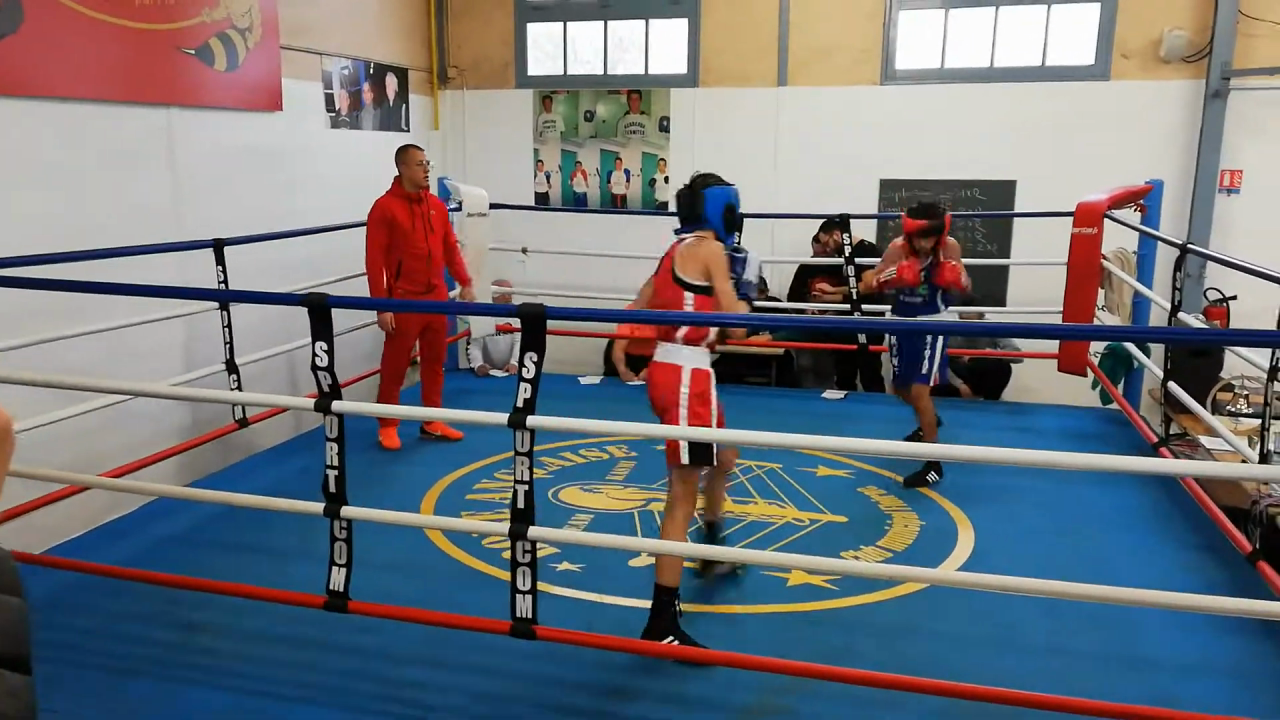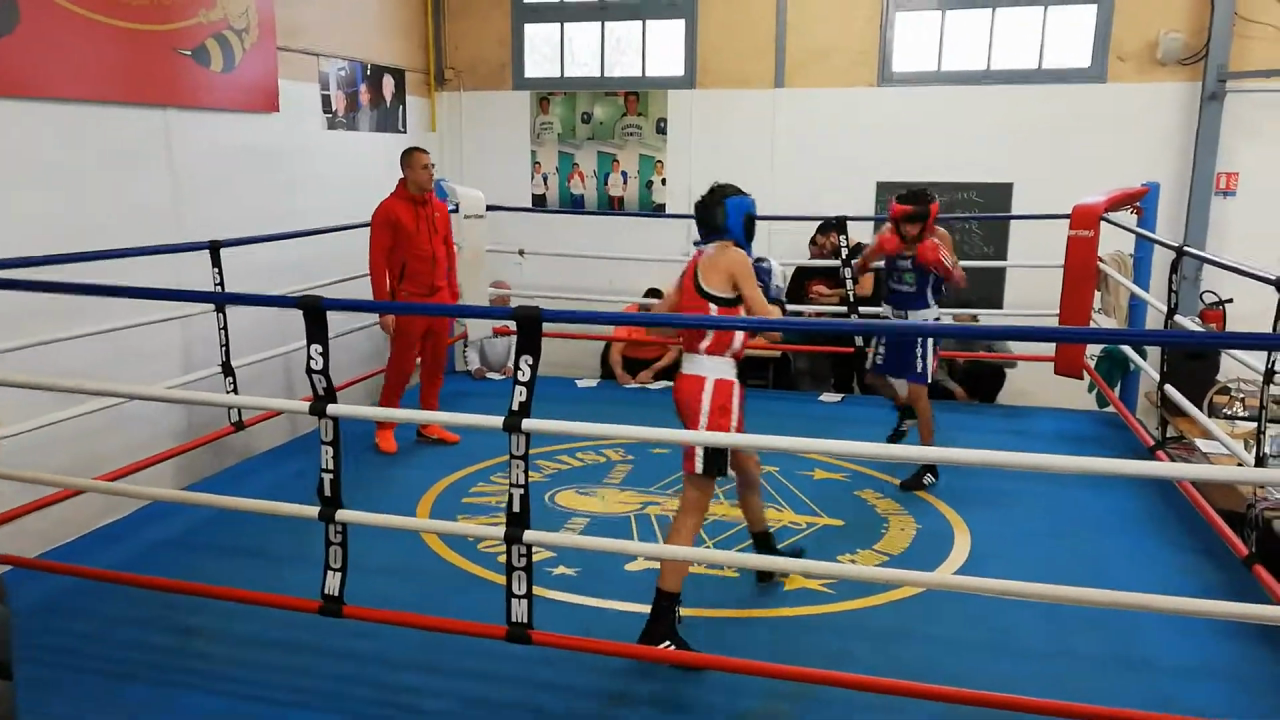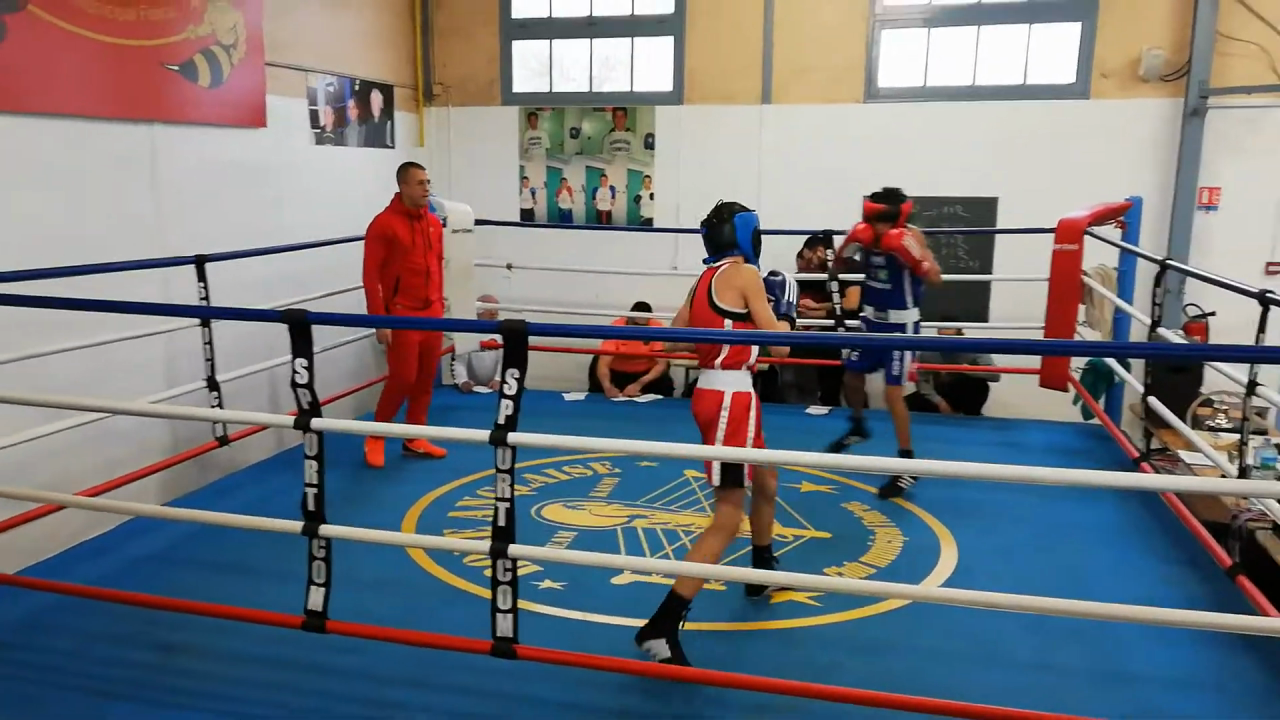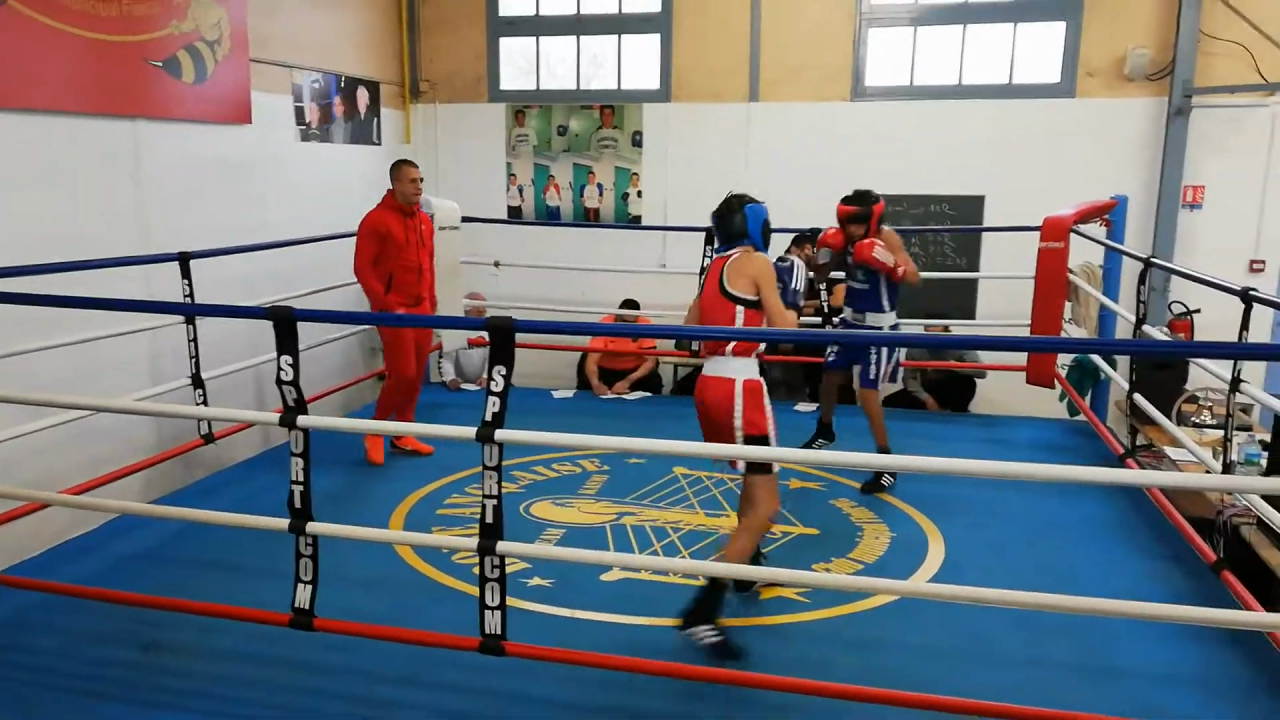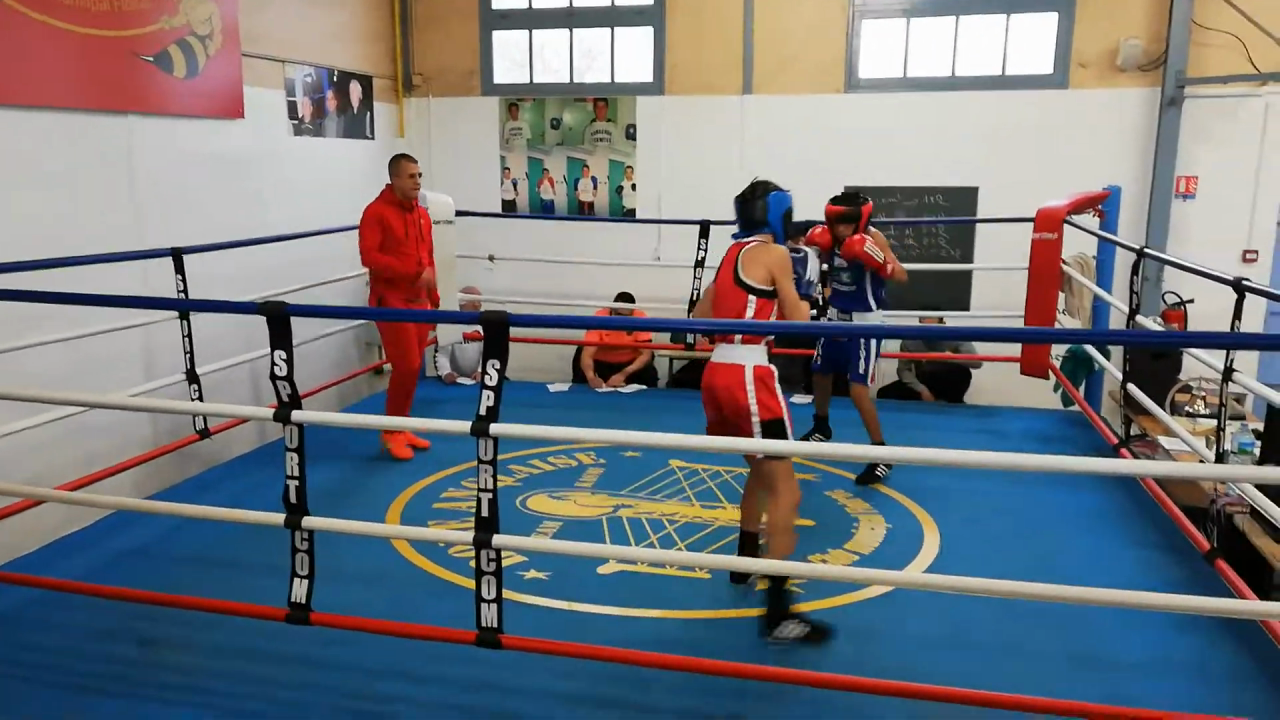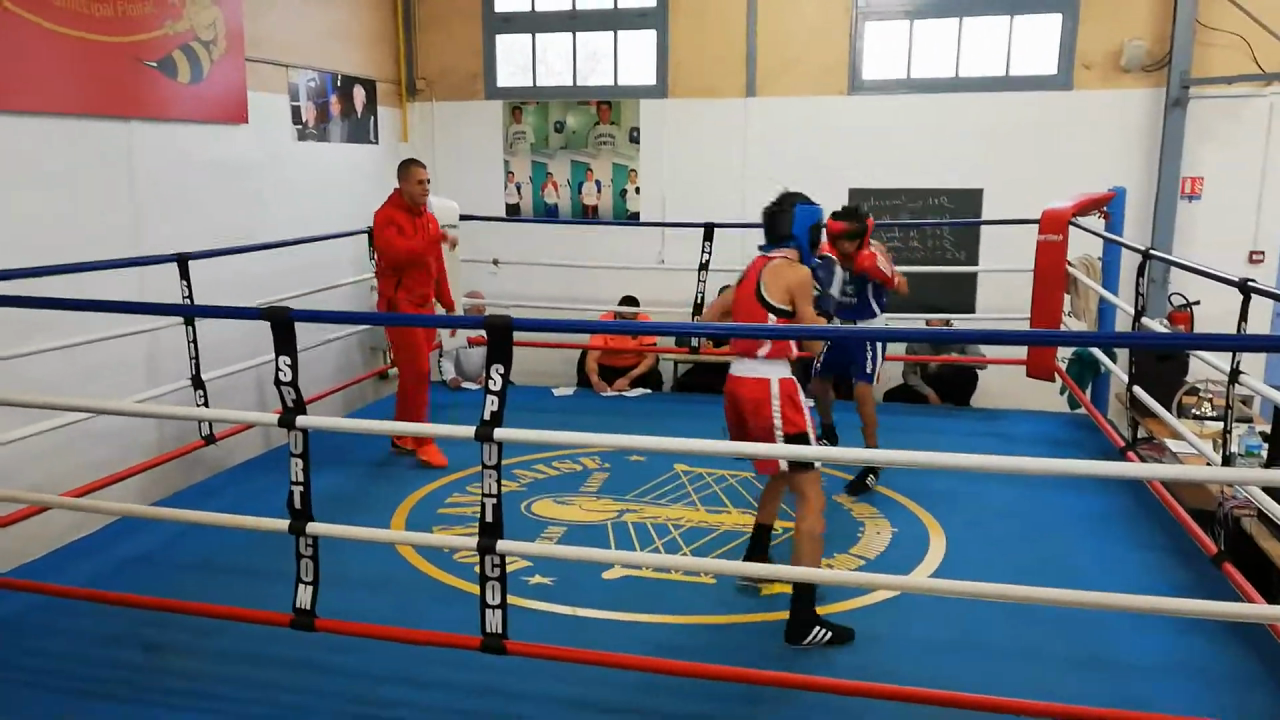
dt=0.1s
person 1, frame 1
left shoulder: (677, 250)
right shoulder: (709, 249)
left elbow: (635, 311)
right elbow: (737, 322)
right wrist: (744, 283)
left hip: (672, 369)
right hip: (685, 375)
left knee: (722, 461)
right knee: (683, 499)
left ankle: (710, 551)
right ankle: (661, 625)
person 1, frame 2
left shoulder: (698, 261)
right shoulder: (734, 259)
left elbow: (658, 319)
right elbow: (771, 329)
right wrist: (772, 293)
left hip: (700, 381)
right hip: (711, 385)
left knee: (750, 470)
right knee: (693, 507)
left ankle: (768, 554)
right ankle: (659, 628)
person 1, frame 3
left shoulder: (705, 279)
right shoulder: (745, 274)
right elbow: (779, 346)
right wrist: (782, 308)
left hip: (709, 392)
right hip: (730, 398)
left knee: (766, 486)
right knee: (725, 525)
left ankle: (764, 569)
right ankle: (660, 629)
person 1, frame 4
left shoulder: (716, 268)
right shoulder: (756, 263)
left elbow: (690, 330)
right elbow: (785, 333)
right wrist: (792, 296)
left hip: (710, 384)
right hip: (738, 387)
left knee: (758, 488)
right knee: (763, 506)
left ankle: (748, 569)
right ankle: (703, 611)
person 1, frame 5
left shoulder: (732, 254)
right shoulder: (773, 255)
left elbow: (701, 317)
right elbow: (800, 325)
right wrist: (803, 290)
left hip: (717, 371)
right hip: (748, 375)
left knee: (765, 471)
right knee: (786, 491)
left ankle: (748, 560)
right ankle: (778, 612)
person 1, frame 6
left shoulder: (754, 267)
right shoulder: (796, 272)
left elbow: (710, 319)
right elbow: (813, 343)
right wrist: (823, 307)
left hip: (739, 383)
right hip: (771, 387)
left knee: (783, 471)
right knee: (812, 499)
left ankle: (756, 557)
right ankle: (803, 618)
person 2, frame 1
left shoulder: (437, 205)
right shoulder: (385, 207)
left elbow: (450, 247)
right elbow: (375, 260)
left wrist: (465, 282)
left hip: (437, 296)
right hip: (404, 298)
left knee: (435, 361)
right knee: (395, 364)
left ankle: (431, 420)
right ankle: (387, 424)
person 2, frame 2
left shoulder: (440, 207)
right shoulder: (389, 209)
right elbow: (378, 261)
left wrist: (452, 293)
right wrist: (384, 306)
left hip: (439, 298)
right hip: (408, 300)
left knee: (436, 365)
right knee: (401, 366)
left ankle: (428, 424)
right ankle: (384, 427)
person 2, frame 3
left shoulder: (434, 223)
right shoulder: (384, 224)
right elbow: (371, 274)
left wrist: (439, 305)
right wrist: (380, 319)
left hip: (431, 312)
right hip: (400, 314)
left knee: (426, 378)
right knee: (404, 378)
left ankle: (414, 437)
right ankle: (376, 436)
person 2, frame 4
left shoulder: (425, 220)
right shoulder: (376, 220)
right elbow: (362, 268)
left wrist: (431, 303)
right wrist: (386, 307)
left hip: (421, 309)
right hip: (393, 310)
left knee: (416, 376)
right knee: (403, 374)
left ankle: (402, 435)
right ankle: (375, 431)
person 2, frame 5
left shoulder: (422, 213)
right shoulder: (377, 213)
right elbow: (369, 257)
left wrist: (433, 298)
right wrist: (411, 274)
left hip: (418, 301)
right hip: (391, 301)
left knee: (413, 367)
right knee: (407, 367)
left ankle: (397, 428)
right ankle: (395, 431)
person 2, frame 6
left shoulder: (428, 218)
right shoulder: (387, 216)
left elbow: (437, 265)
right elbow: (394, 252)
left wrist: (449, 305)
right wrist: (437, 239)
left hip: (425, 305)
right hip: (399, 306)
left knee: (414, 373)
right knee: (417, 372)
left ankle: (404, 435)
right ankle: (423, 441)
person 3, frame 1
left shoulder: (949, 246)
right shoulder: (898, 247)
left elbow: (966, 287)
right elbow: (865, 286)
left wrist: (957, 282)
right wrist: (887, 279)
left knee: (919, 391)
right knee: (900, 387)
left ankle: (933, 465)
right ankle: (929, 421)
person 3, frame 2
left shoulder: (938, 237)
right shoulder: (889, 233)
left elbow: (960, 279)
right elbow: (859, 269)
left wrist: (945, 266)
right wrist: (873, 253)
left hip: (922, 320)
right hip: (892, 316)
left knee: (917, 391)
right knee: (874, 377)
left ankle: (929, 466)
right ankle: (906, 411)
person 3, frame 3
left shoulder: (911, 236)
right shoulder: (869, 234)
left elbow: (935, 277)
left wrist: (915, 257)
right wrist: (849, 245)
left hip: (902, 323)
right hip: (872, 318)
left knee: (892, 392)
right knee: (852, 377)
right ankle: (857, 427)
person 3, frame 4
left shoulder: (888, 238)
right shoulder: (845, 237)
left elbow: (914, 278)
left wrist: (889, 264)
right wrist: (823, 249)
left hip: (879, 326)
right hip: (851, 319)
left knee: (867, 395)
right knee: (830, 376)
right ankle: (824, 431)
person 3, frame 5
left shoulder: (872, 238)
right shoulder: (828, 236)
left elbow: (901, 277)
left wrist: (875, 260)
right wrist: (808, 249)
left hip: (865, 324)
right hip: (836, 319)
left knee: (858, 390)
right knee: (820, 377)
right ankle: (821, 428)
person 3, frame 6
left shoulder: (874, 250)
right shoulder: (831, 250)
left elbow: (902, 289)
right elbow: (810, 279)
left wrist: (884, 272)
right wrist: (816, 264)
left hip: (869, 329)
right hip: (840, 326)
left knee: (862, 391)
right knee: (819, 384)
left ankle: (872, 463)
right ankle: (828, 433)
